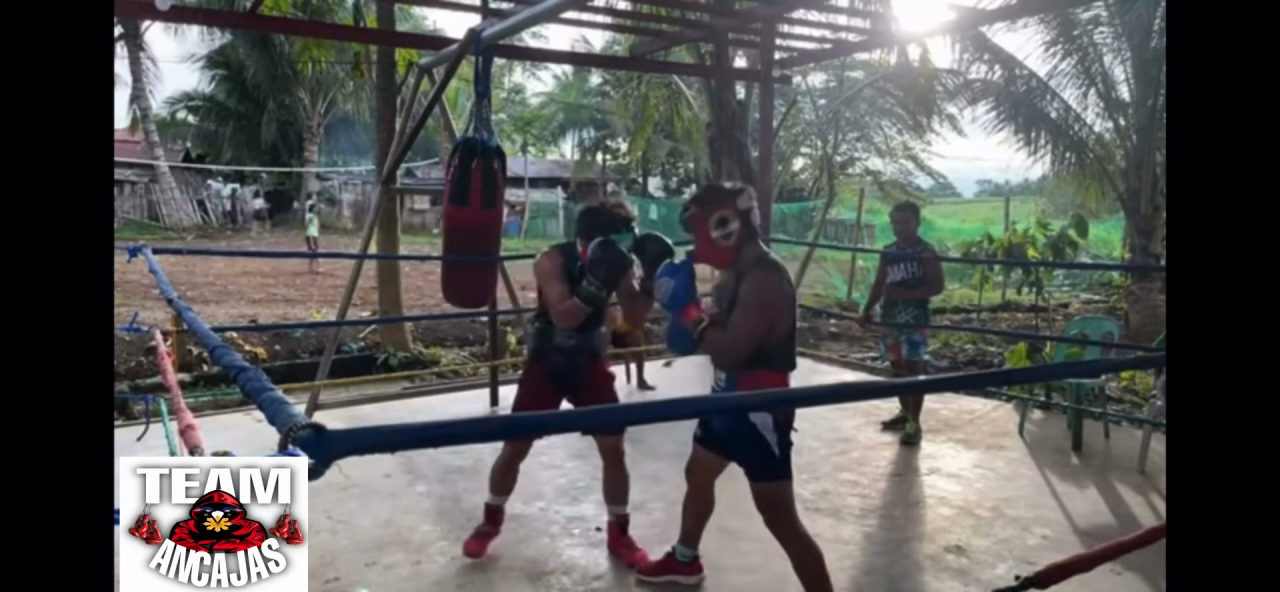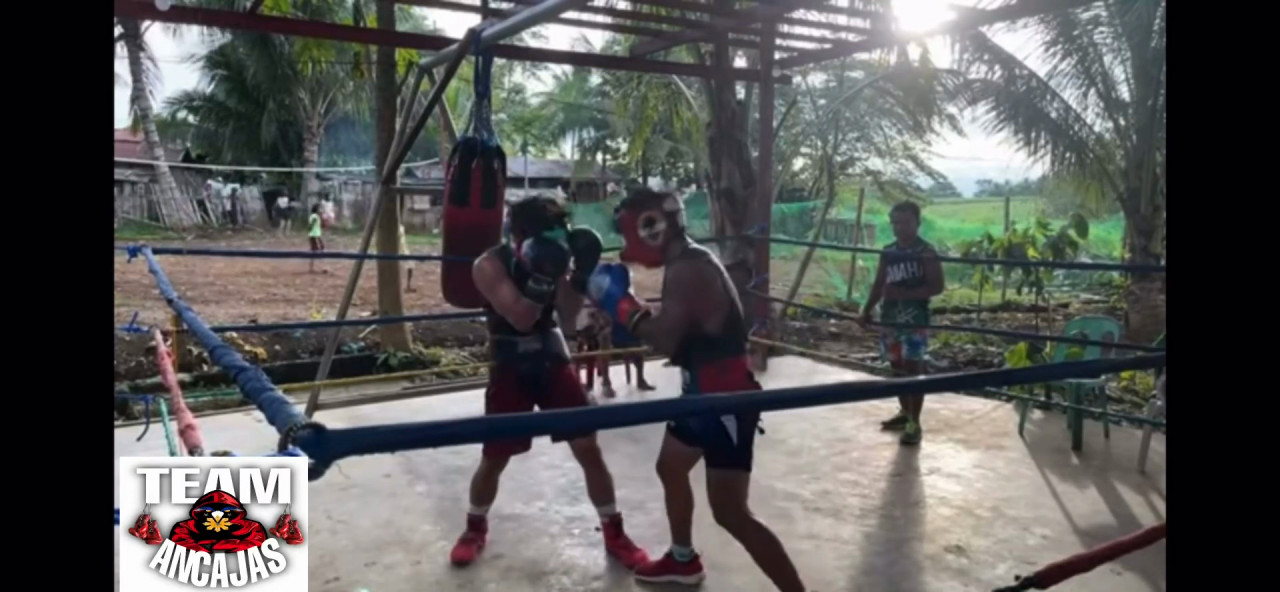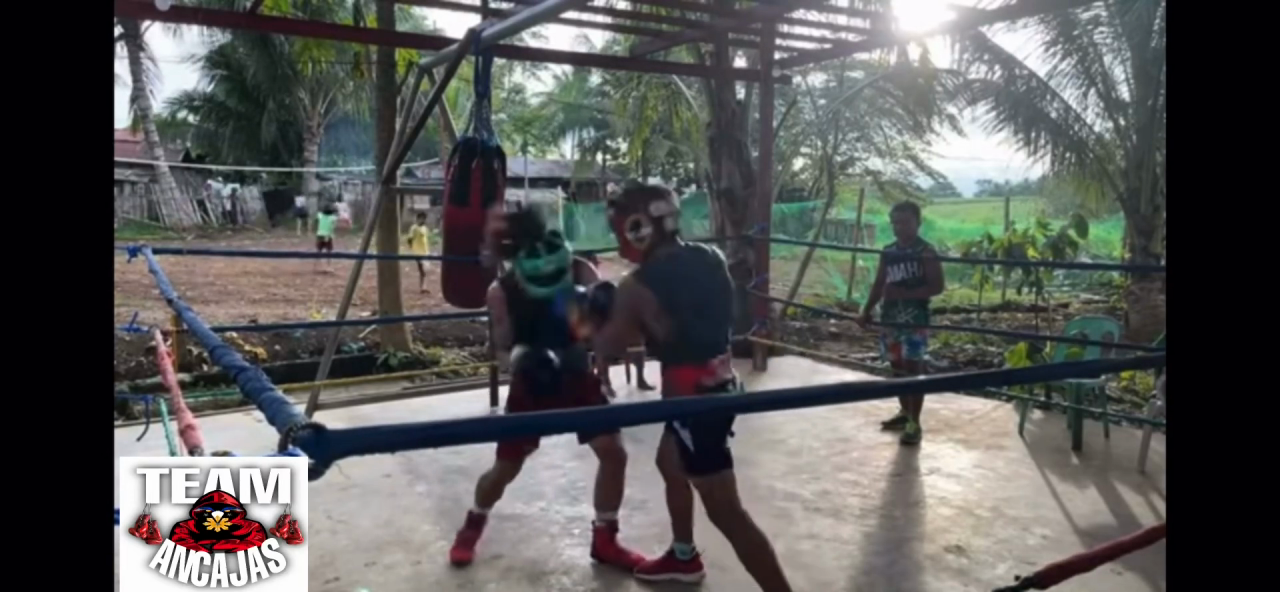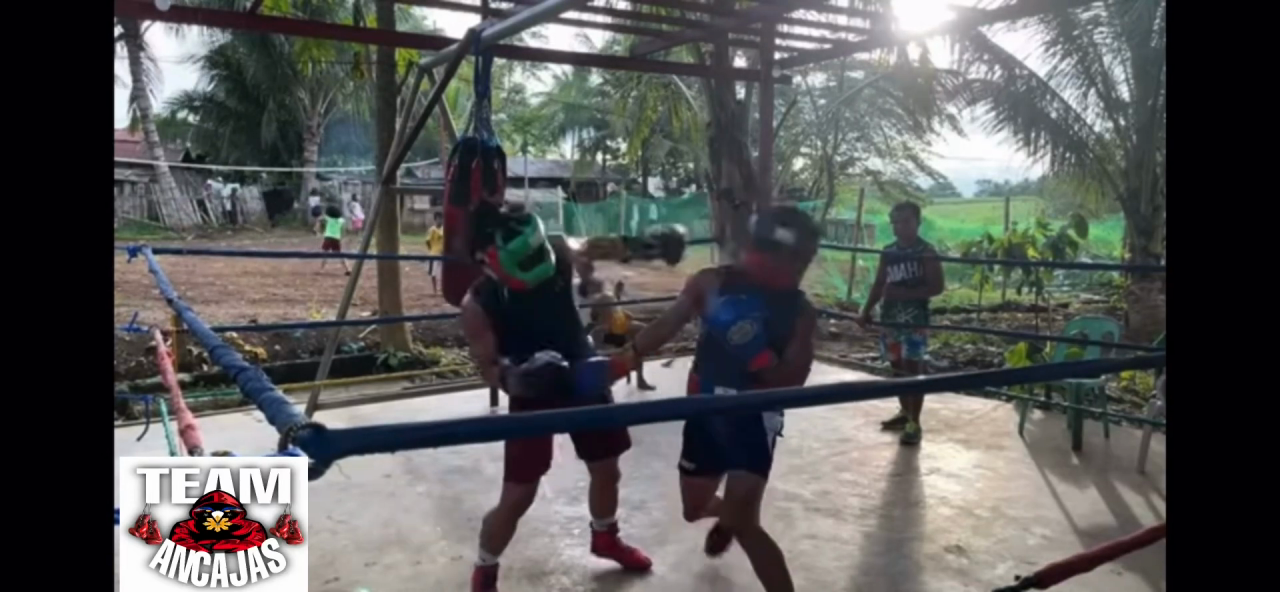
dt=0.5s
person 1, frame 1
left shoulder: (764, 279)
right shoulder: (739, 270)
left elbow: (732, 351)
left wrist: (687, 309)
right wrist: (687, 310)
left hip: (759, 407)
right hip: (728, 398)
left knee: (780, 519)
right knee: (697, 476)
person 1, frame 2
left shoulder: (688, 269)
right shoulder: (687, 264)
left elbow: (665, 339)
left wrist: (620, 302)
right wrist: (628, 308)
left hip: (726, 397)
right hip: (701, 392)
left knee: (731, 513)
right knee: (670, 469)
right ankle: (683, 559)
person 1, frame 3
left shoulder: (639, 285)
right shoulder: (707, 257)
left elbow: (608, 348)
right elbow: (724, 308)
left hip: (691, 396)
right hip: (717, 385)
left knee: (726, 513)
right knee: (670, 465)
right ankle: (683, 556)
person 1, frame 4
left shoulder: (800, 312)
right shoulder: (713, 282)
left elbow: (789, 384)
right elbow: (666, 327)
left wrist: (756, 350)
left hip: (753, 417)
left knee: (742, 520)
right knee: (694, 506)
right ankle: (725, 514)
person 2, frame 1
left shoulder: (616, 263)
right shoulder: (552, 261)
left elbow: (636, 316)
right elbow: (566, 316)
right wrist: (596, 283)
left hip: (589, 361)
right hip: (545, 361)
left knee: (613, 448)
right knee: (514, 447)
left ankle: (618, 533)
right ankle: (491, 521)
person 2, frame 2
left shoulder: (552, 258)
right shoulder: (490, 266)
left elbow: (569, 315)
right elbow: (521, 318)
left wrist: (583, 272)
right wrist: (541, 276)
left hip: (554, 363)
right hip: (510, 371)
left knee: (589, 450)
right knee: (493, 460)
left ankle: (614, 533)
right ankle: (475, 529)
person 2, frame 3
left shoulder: (575, 271)
right shoulder: (502, 292)
right elbow: (504, 349)
right wrist: (519, 358)
left hip: (577, 374)
right hip: (534, 382)
left knee: (613, 454)
right knee: (507, 467)
left ankle: (604, 539)
right ankle: (473, 526)
person 2, frame 4
left shoulder: (554, 254)
right shoulder: (477, 304)
left elbow: (590, 249)
right elbow: (489, 372)
left wrist: (644, 244)
right wrist: (521, 376)
left hip: (582, 382)
right hip: (531, 397)
left knee: (606, 471)
right knee: (517, 497)
left ankle: (604, 538)
person 3, frame 1
left shoulder: (926, 252)
right shoulder: (888, 252)
left elbow: (937, 286)
right elbow: (879, 284)
left wrist: (905, 293)
right wrist: (867, 310)
left hip: (914, 318)
right hip: (890, 316)
left knee: (914, 368)
right knee: (897, 367)
left ankle: (914, 423)
right ankle: (904, 412)
person 3, frame 2
left shoulder: (926, 252)
right shoulder: (888, 252)
left elbow: (937, 286)
right elbow: (879, 284)
left wrist: (905, 293)
right wrist: (867, 310)
left hip: (915, 317)
right hip: (890, 316)
left knee: (914, 368)
right knee: (897, 366)
left ankle: (914, 423)
right ankle: (904, 412)
person 3, frame 3
left shoulder: (926, 252)
right shoulder: (888, 252)
left elbow: (937, 286)
right elbow: (879, 284)
left wrist: (904, 293)
right wrist: (867, 311)
left hip: (915, 318)
right hip: (890, 316)
left knee: (914, 368)
right knee: (897, 367)
left ankle: (914, 423)
right ankle: (905, 412)
person 3, frame 4
left shoulder: (926, 252)
right shoulder: (888, 252)
left elbow: (937, 286)
right elbow: (879, 284)
left wrist: (904, 293)
right wrist: (867, 310)
left hip: (915, 317)
right hip: (890, 316)
left knee: (914, 367)
right knee: (897, 366)
left ankle: (914, 423)
right ankle: (904, 412)
